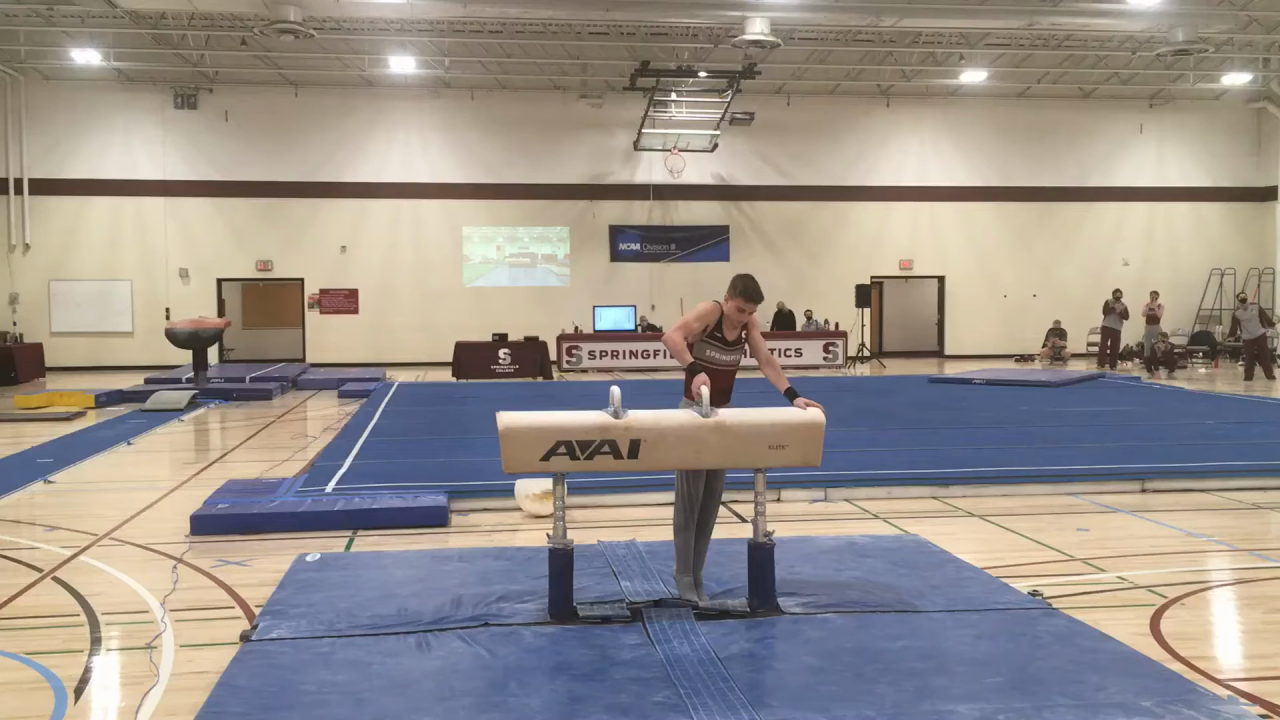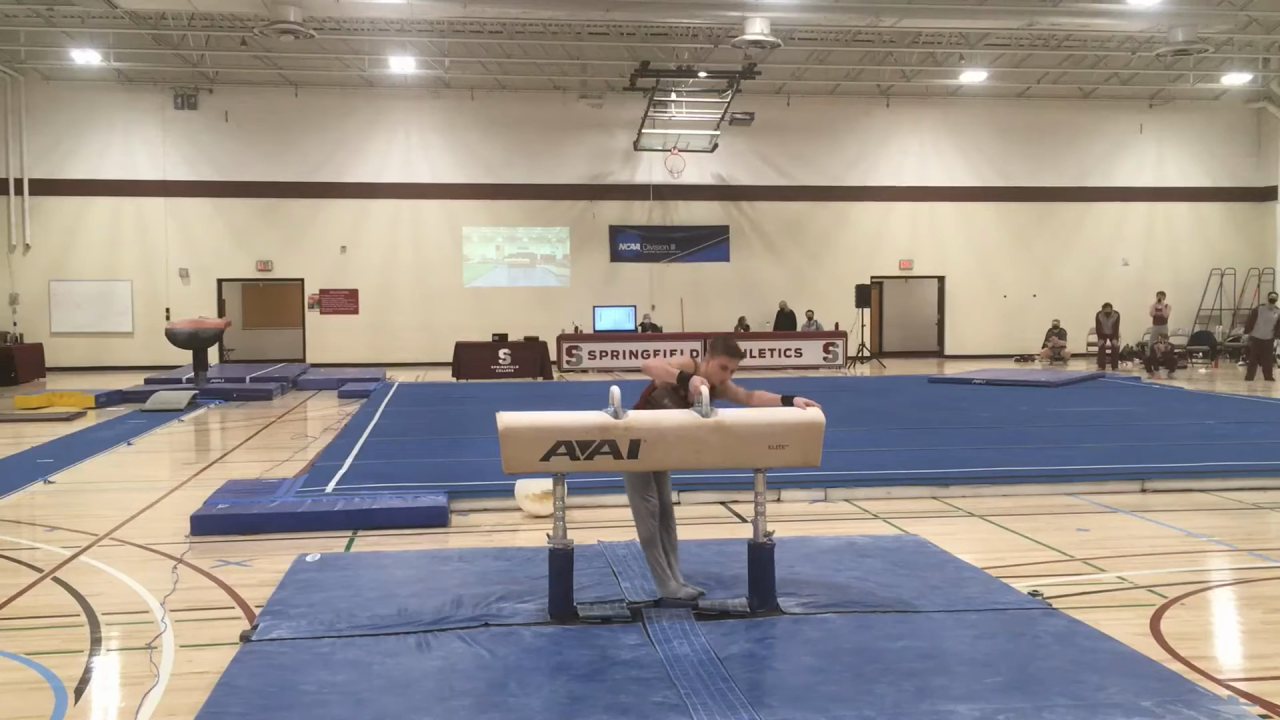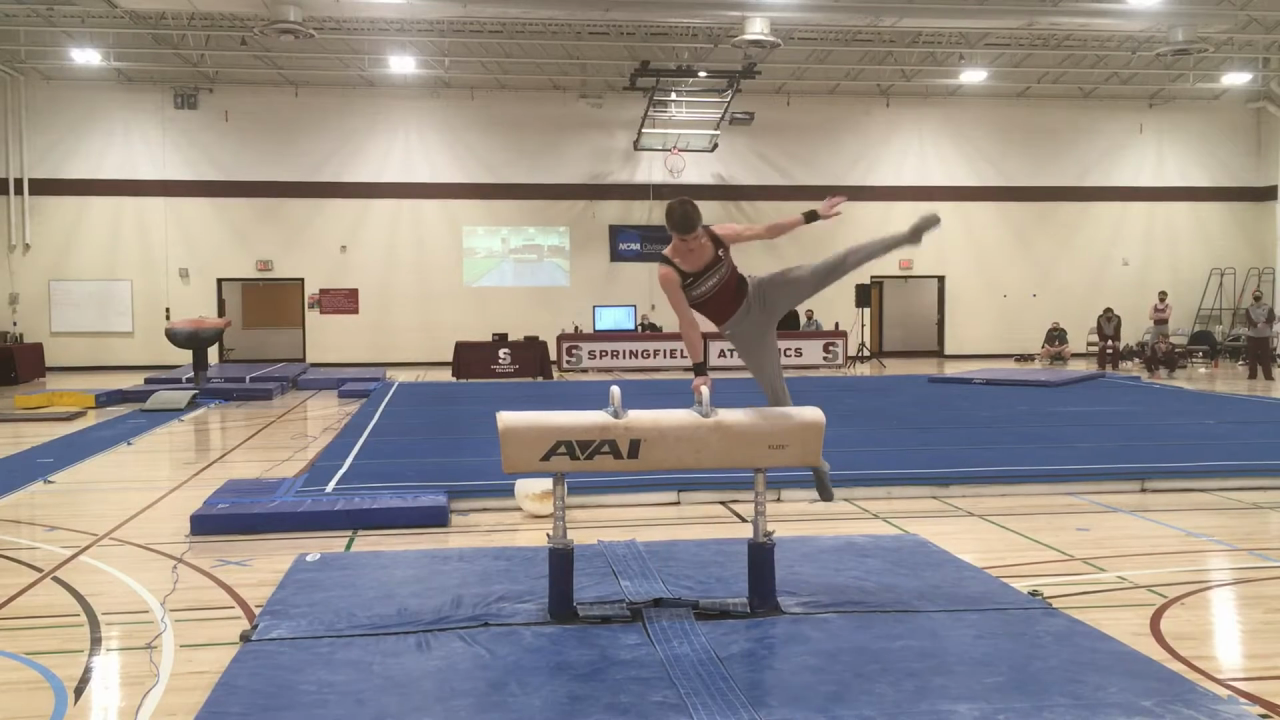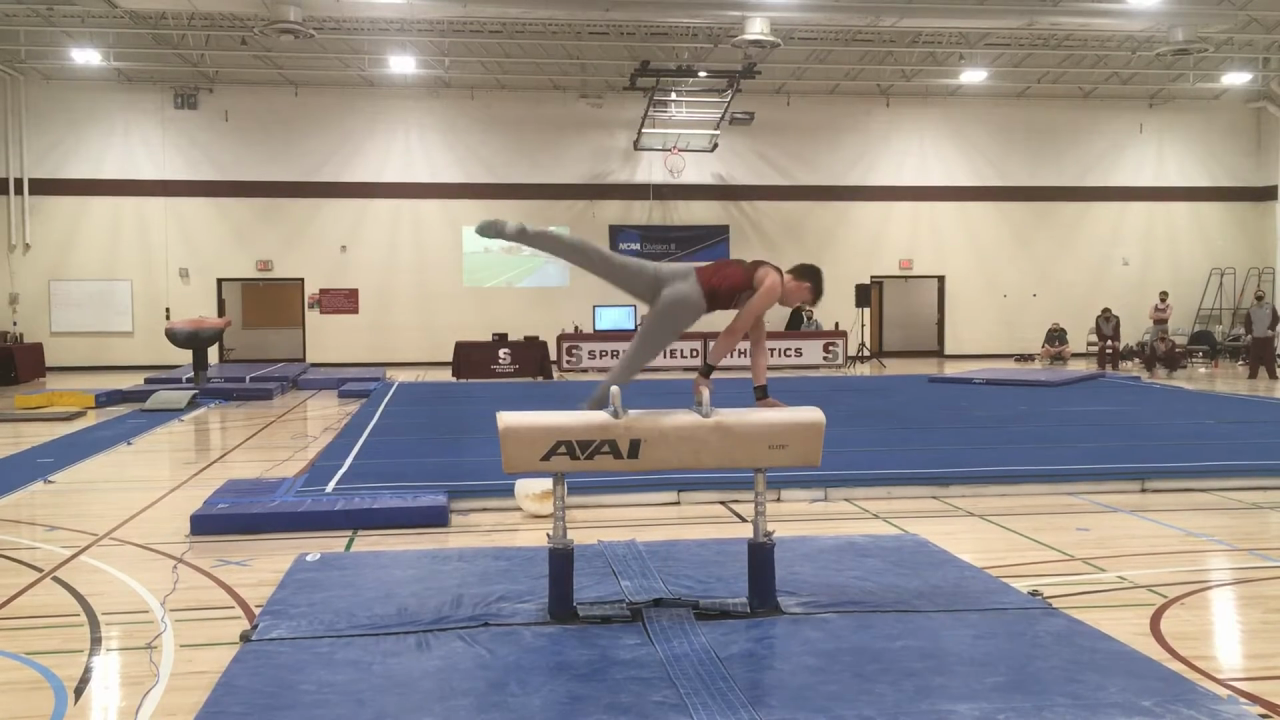
dt=1s
person 1, frame 1
left shoulder: (749, 324)
right shoulder: (709, 311)
left elbow: (766, 362)
right elbow: (671, 336)
left wrist: (793, 396)
right wrist: (695, 371)
right hip: (695, 411)
left knee: (711, 500)
right knee: (690, 497)
left ankle: (696, 576)
right ankle: (684, 577)
person 1, frame 2
left shoulder: (718, 387)
right shoulder: (686, 367)
left elbow: (750, 396)
right elbow: (648, 366)
left wrist: (789, 400)
right wrist: (686, 379)
left knee: (665, 507)
right knee: (647, 506)
left ankle: (674, 579)
right ankle: (668, 583)
person 1, frame 3
left shoulder: (717, 235)
right shoulder: (667, 271)
left elbow: (765, 231)
right elbow: (688, 323)
left wrist: (813, 215)
right wrist: (699, 371)
left hip: (760, 295)
right hip: (741, 326)
left knee: (836, 265)
right knee: (778, 398)
left ankle: (907, 236)
right ankle: (815, 464)
person 1, frame 4
left shoulder: (757, 284)
right shoulder: (772, 284)
left elbow: (758, 344)
right elbow: (735, 332)
left wrist: (762, 392)
right wrist: (706, 372)
left hip: (677, 274)
right hip: (685, 297)
left knee: (591, 256)
right knee: (628, 368)
left ankle: (516, 231)
right ankle: (590, 414)
